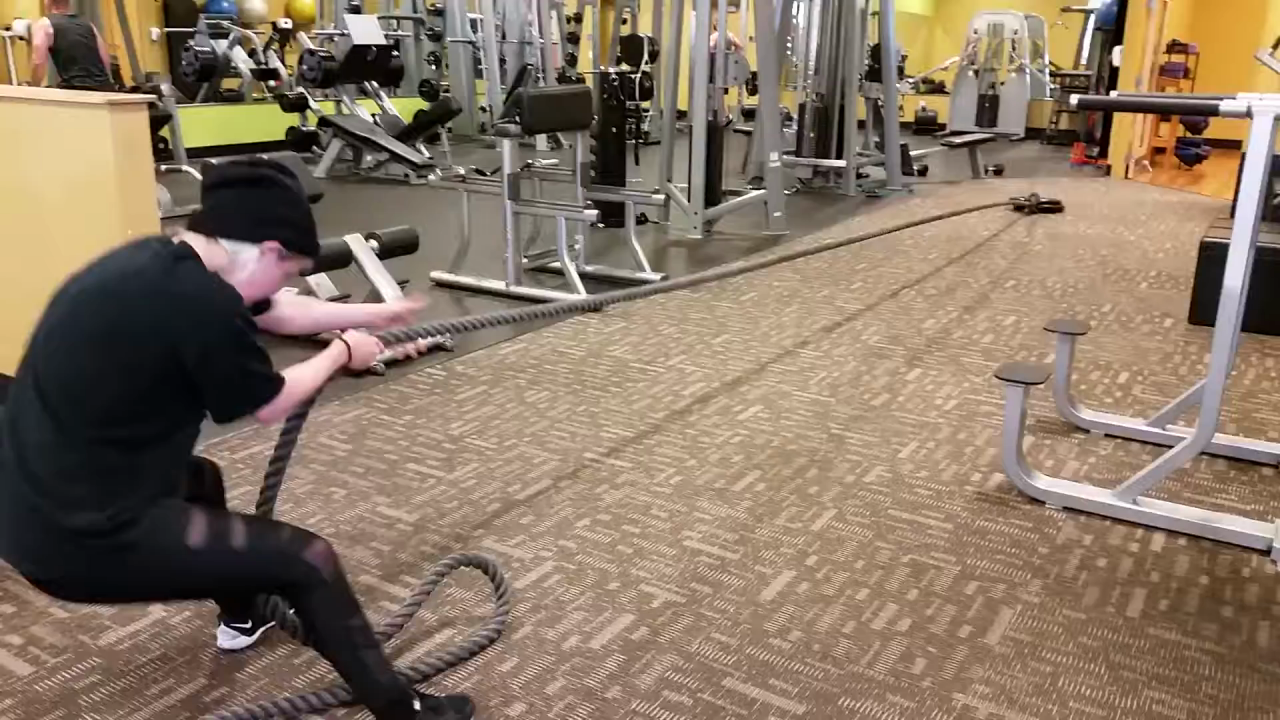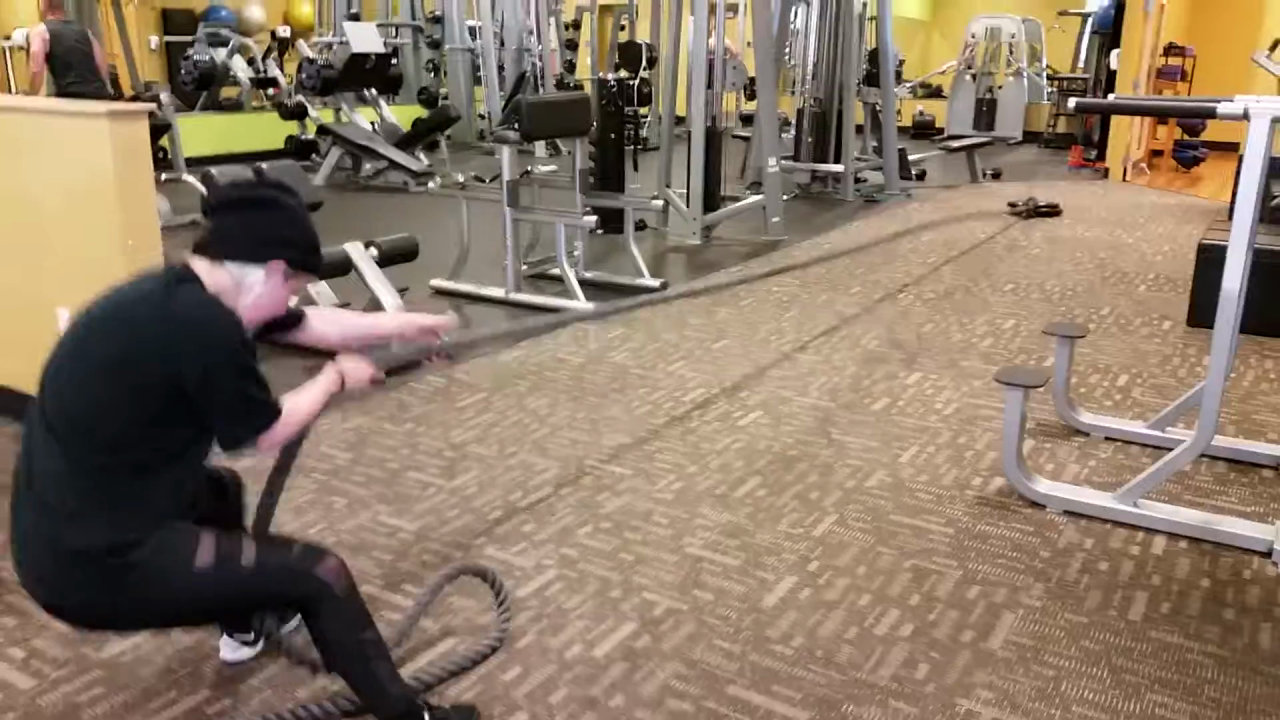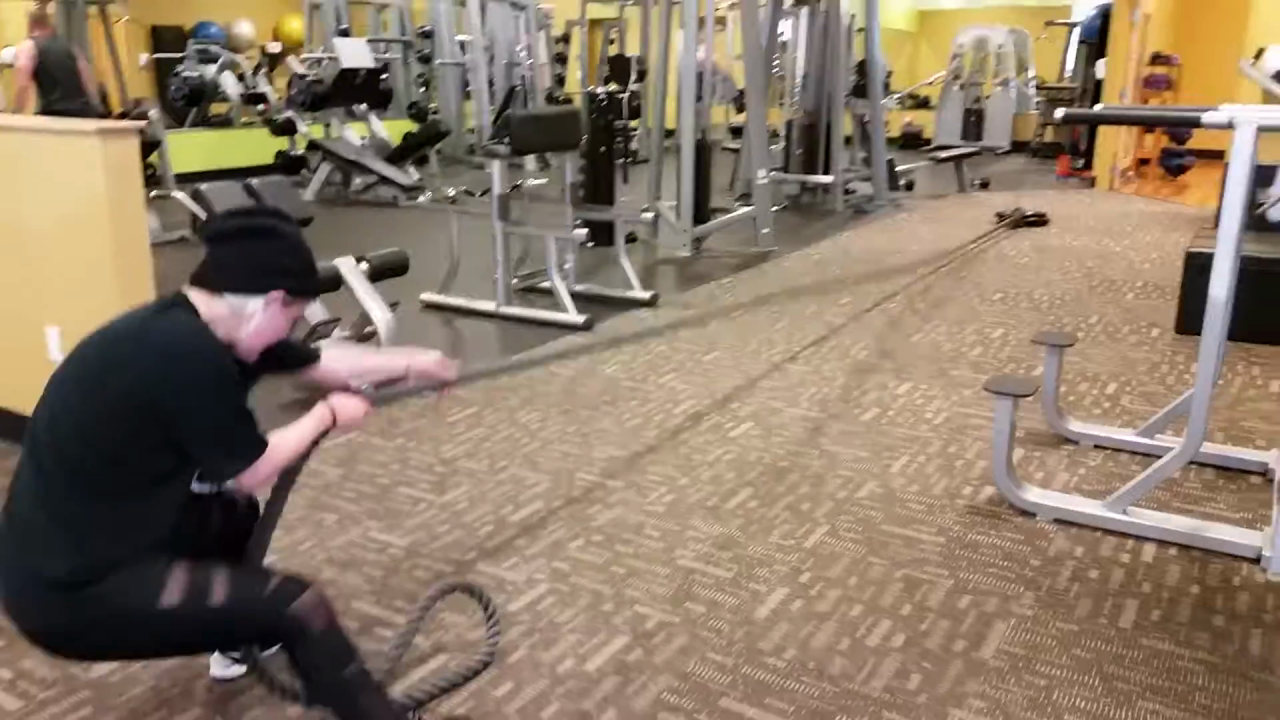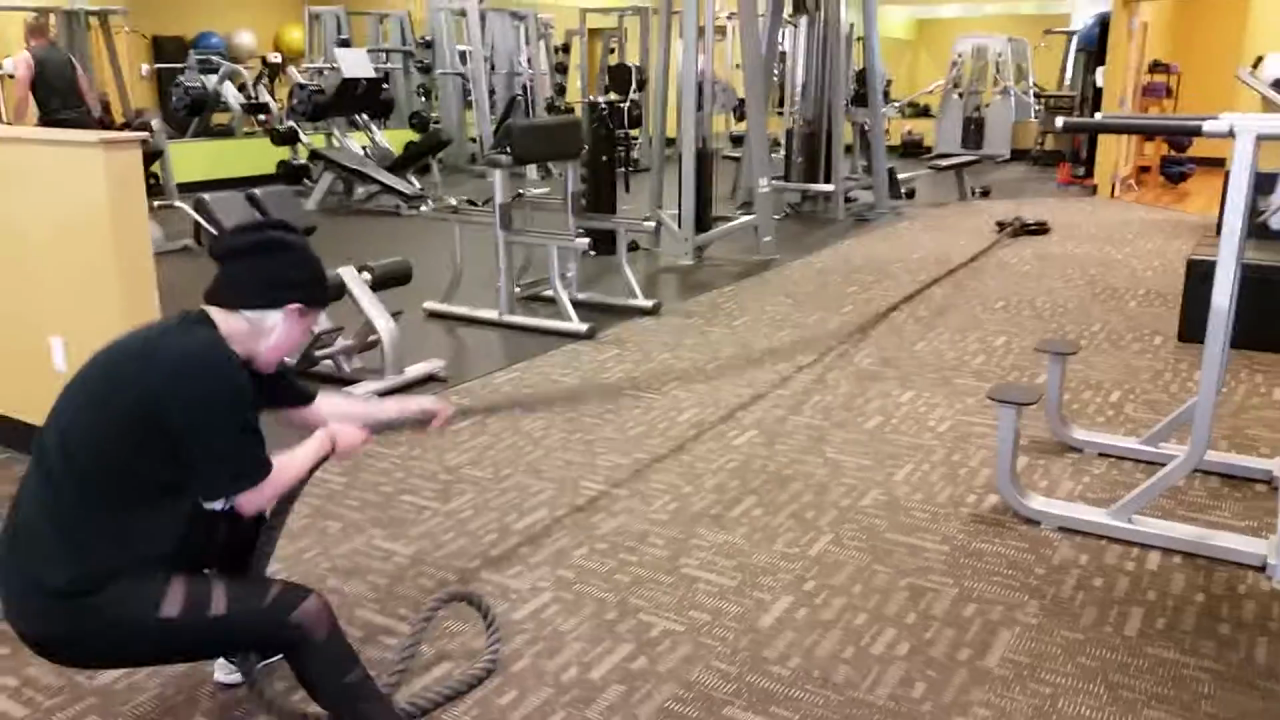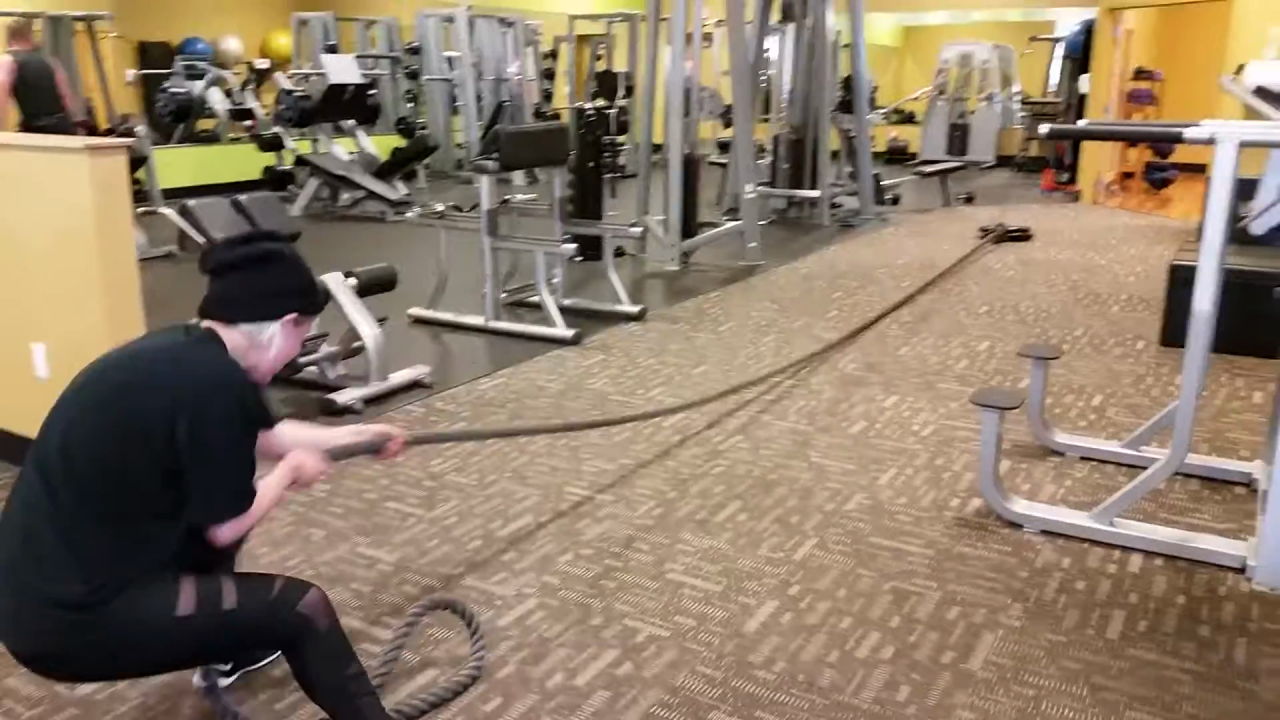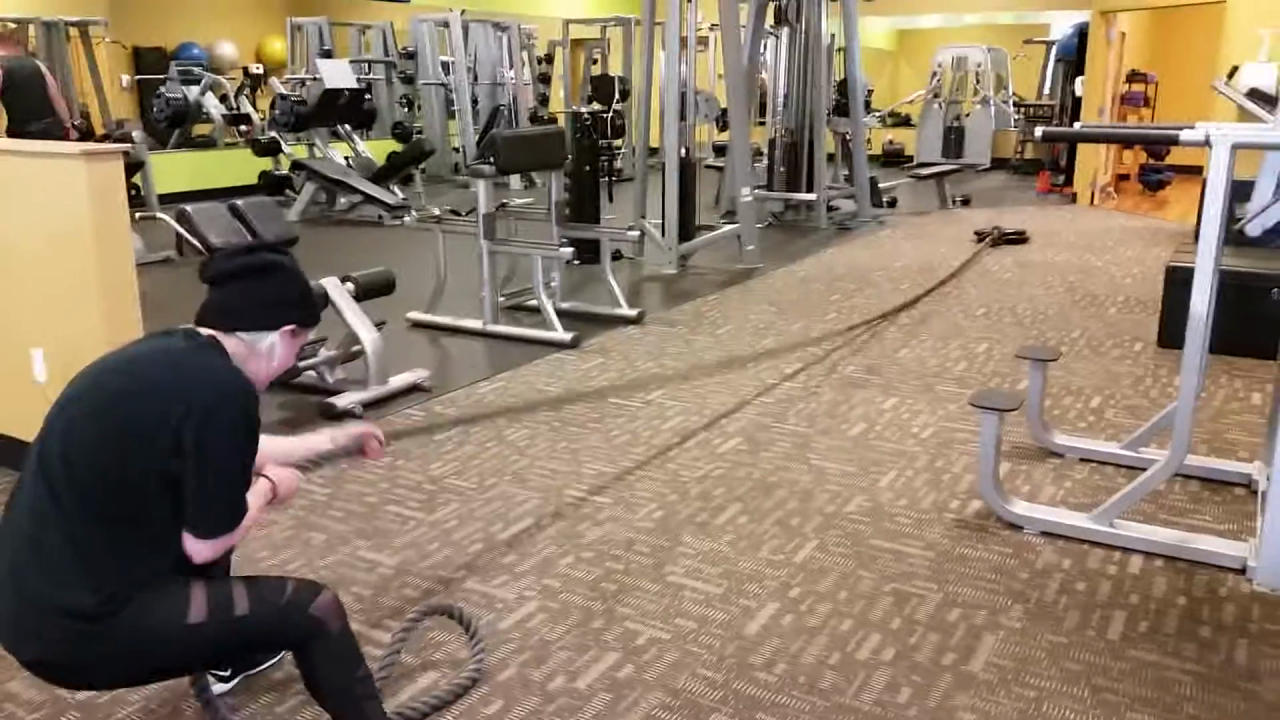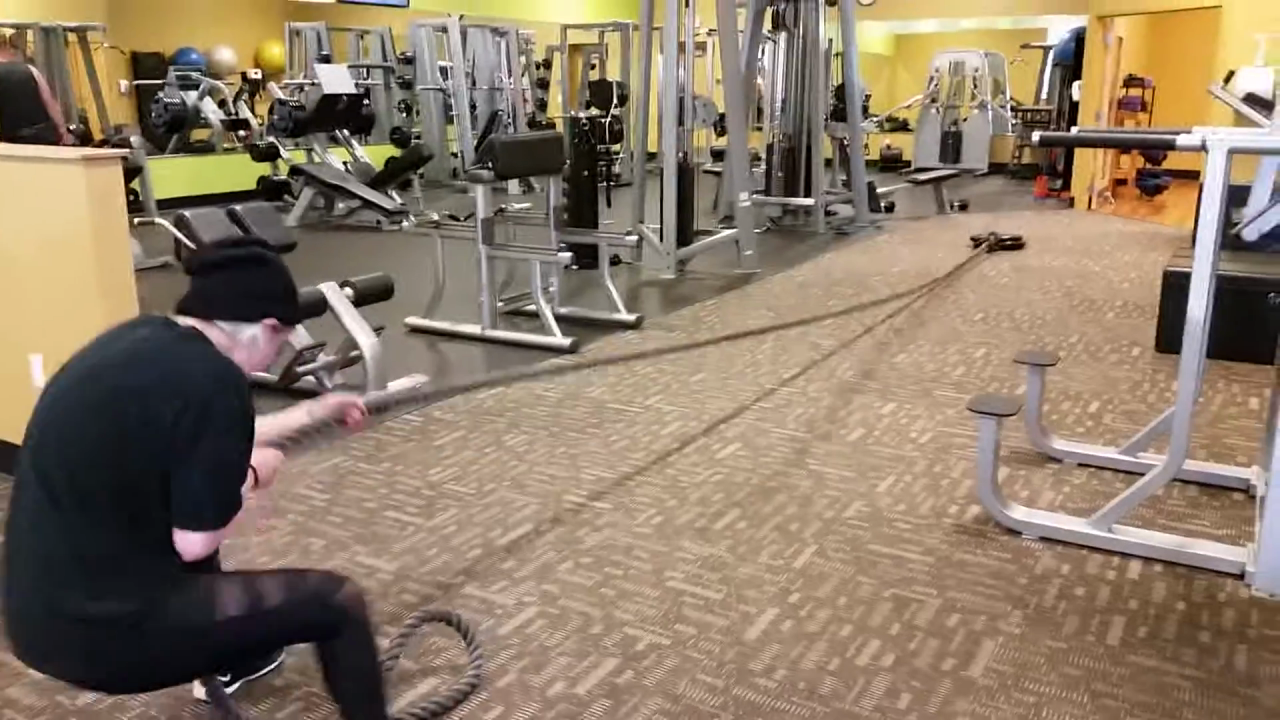
dt=0.1s
person 1, frame 1
left shoulder: (163, 261)
right shoulder: (197, 300)
left elbow: (271, 313)
right elbow: (270, 402)
left wrist: (377, 313)
right wrist: (345, 352)
right hip: (80, 537)
left knee: (196, 480)
right knee: (308, 561)
left ankle: (241, 616)
person 1, frame 2
left shoulder: (179, 290)
right shoulder: (196, 324)
left elbow: (310, 326)
right elbow: (268, 434)
left wrist: (410, 325)
right wrist: (338, 377)
left hip: (62, 527)
right hip: (94, 561)
left knee: (218, 491)
right knee: (319, 576)
left ankle: (244, 627)
person 1, frame 3
left shoulder: (190, 328)
right shoulder: (185, 354)
left elbow: (320, 364)
right elbow: (253, 471)
left wrist: (414, 364)
right wrist: (329, 414)
left hip: (77, 546)
right hip: (75, 592)
left knee: (230, 508)
right knee: (300, 607)
left ankle: (239, 641)
person 1, frame 4
left shoulder: (205, 344)
right shoulder: (202, 369)
left elbow: (309, 407)
right elbow: (256, 494)
left wrist: (406, 406)
right wrist: (328, 441)
left hip: (78, 554)
right hip: (73, 600)
left knee: (234, 520)
right knee: (301, 614)
left ankle: (242, 646)
person 1, frame 5
left shoulder: (184, 349)
right shoulder: (217, 383)
left elbow: (261, 438)
right elbow: (230, 524)
left wrist: (361, 436)
right wrist: (294, 470)
left hip: (41, 578)
right hip: (69, 617)
left knee: (208, 520)
right knee: (302, 610)
left ankle: (229, 653)
person 1, frame 6
left shoulder: (174, 353)
right shoulder: (221, 390)
right elbow: (206, 544)
left wrist: (336, 438)
right wrist: (270, 485)
left hip: (43, 584)
right hip: (77, 623)
left knee: (210, 529)
right knee: (312, 612)
left ankle: (229, 659)
person 1, frame 7
left shoulder: (141, 339)
right shoulder: (210, 379)
right elbow: (195, 539)
left wrist: (312, 414)
right wrist: (253, 474)
right hip: (108, 627)
right knee: (337, 603)
left ankle: (223, 670)
